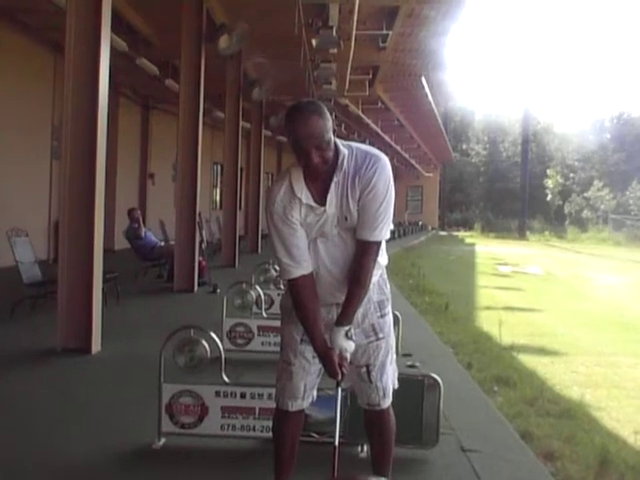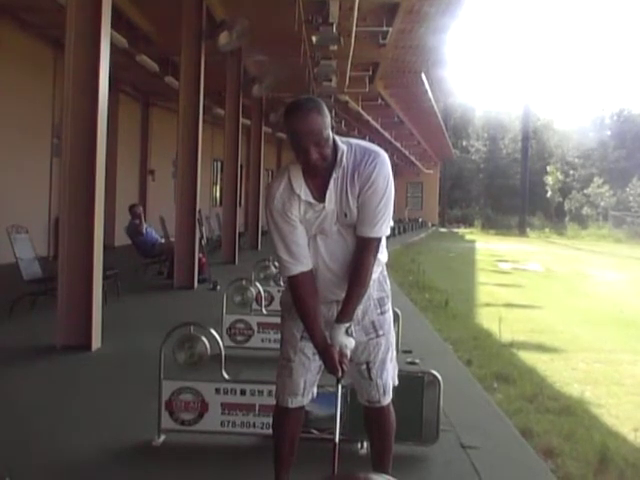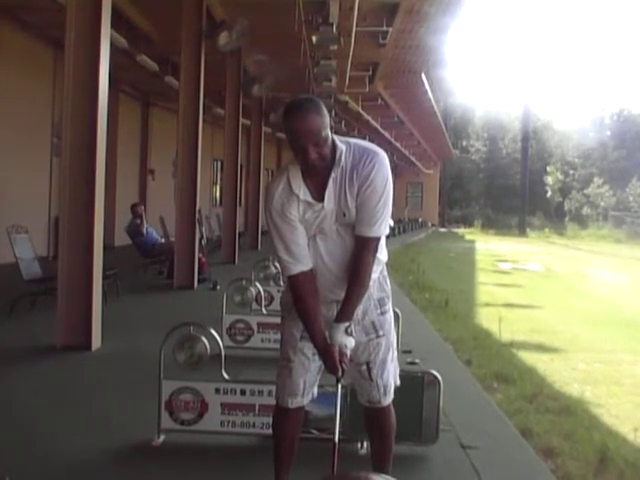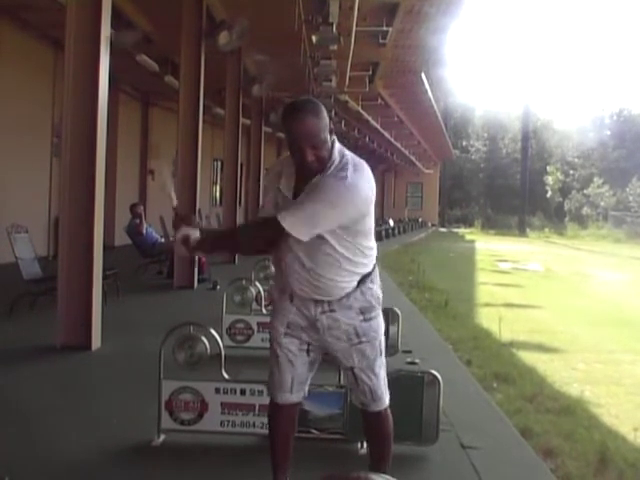
dt=1s
person 1, frame 1
left shoulder: (372, 167)
right shoulder: (282, 196)
left elbow: (369, 252)
right elbow: (299, 276)
left wrist: (343, 327)
right wrist: (321, 346)
left hip: (365, 299)
right hip: (308, 303)
left knee: (378, 399)
right knee: (290, 400)
person 1, frame 2
left shoulder: (371, 163)
right shoulder: (282, 192)
left elbow: (368, 248)
right elbow: (298, 272)
left wrist: (343, 323)
right wrist: (321, 342)
left hip: (365, 295)
right hip: (308, 299)
left knee: (378, 395)
right knee: (290, 396)
person 1, frame 3
left shoulder: (370, 163)
right shoulder: (281, 192)
left elbow: (367, 249)
right elbow: (299, 272)
left wrist: (343, 322)
right wrist: (322, 342)
left hip: (365, 297)
right hip: (307, 300)
left knee: (378, 396)
right knee: (290, 397)
person 1, frame 4
left shoulder: (350, 181)
right shoulder: (283, 171)
left elbow: (272, 238)
right elbow: (265, 234)
left wrist: (205, 242)
right wrist: (209, 239)
left hip: (351, 303)
right hip: (294, 301)
left knee: (373, 400)
right knee: (283, 396)
